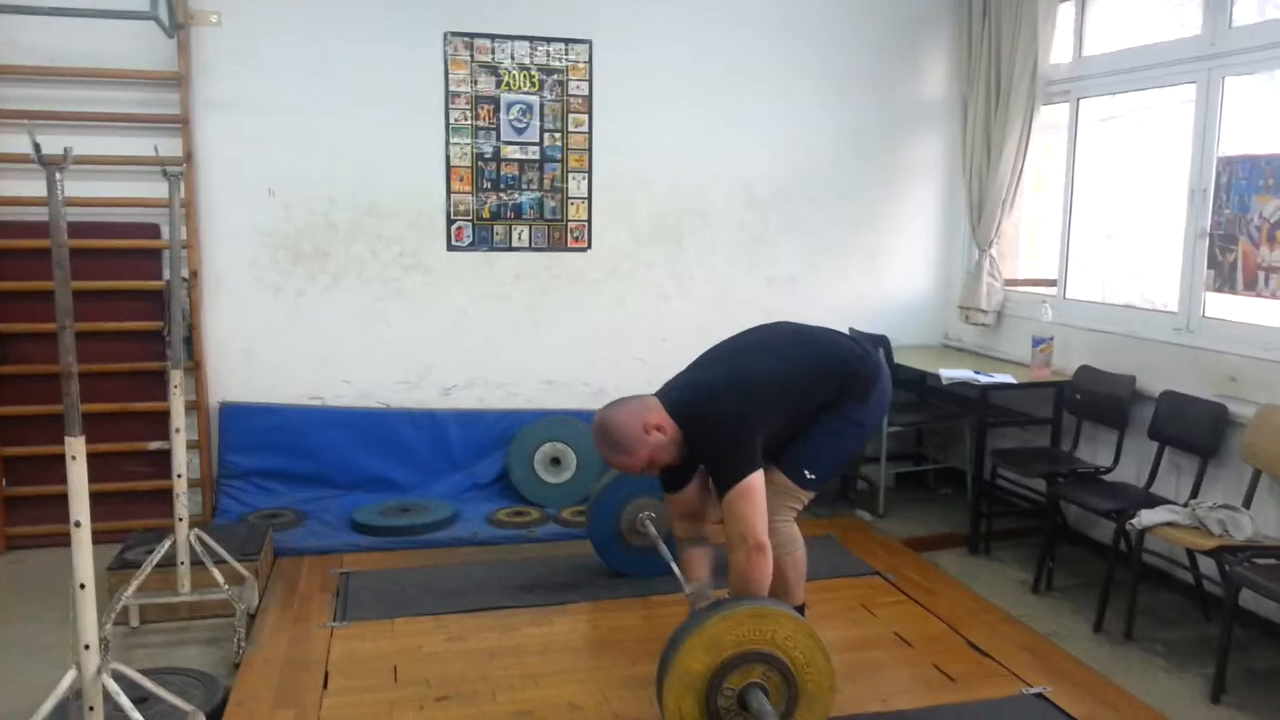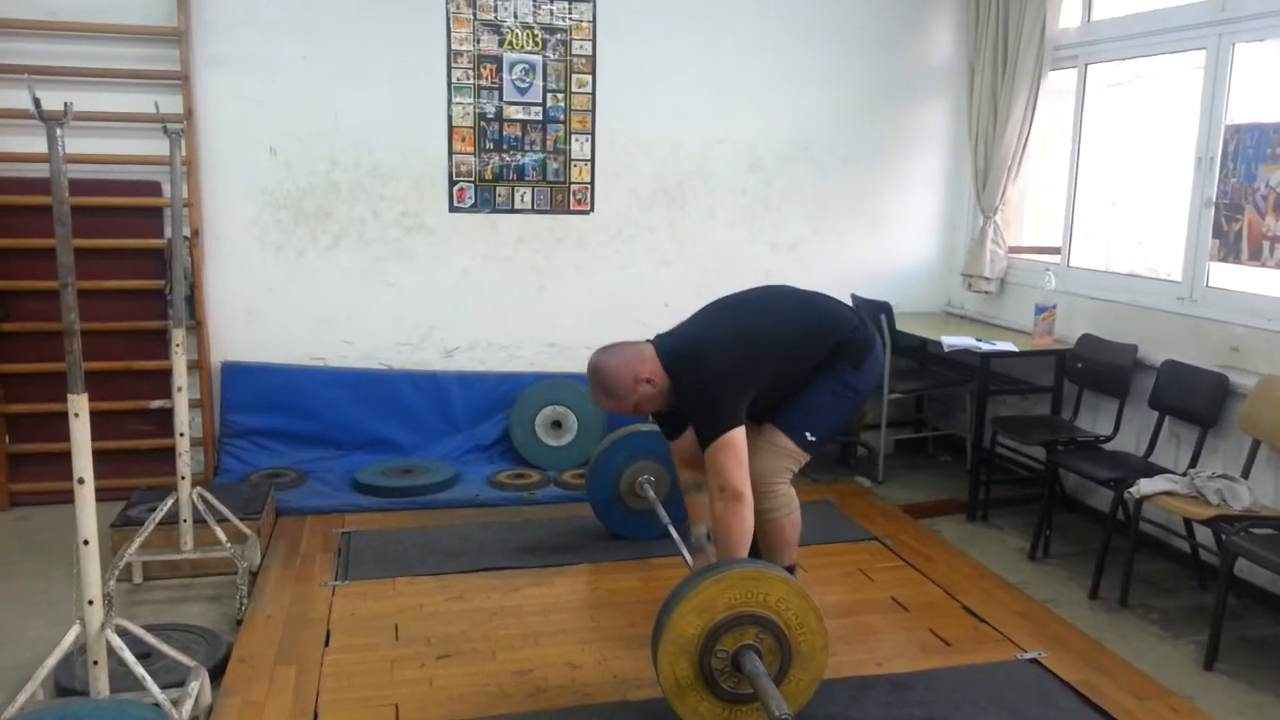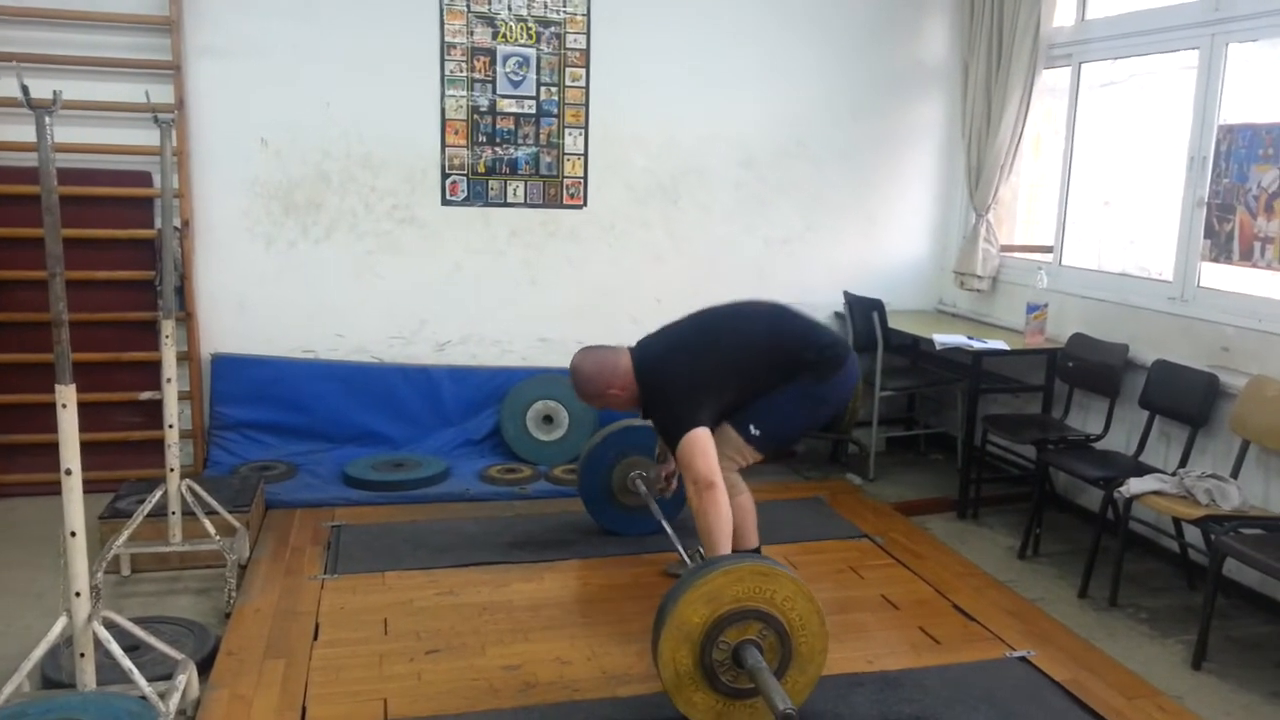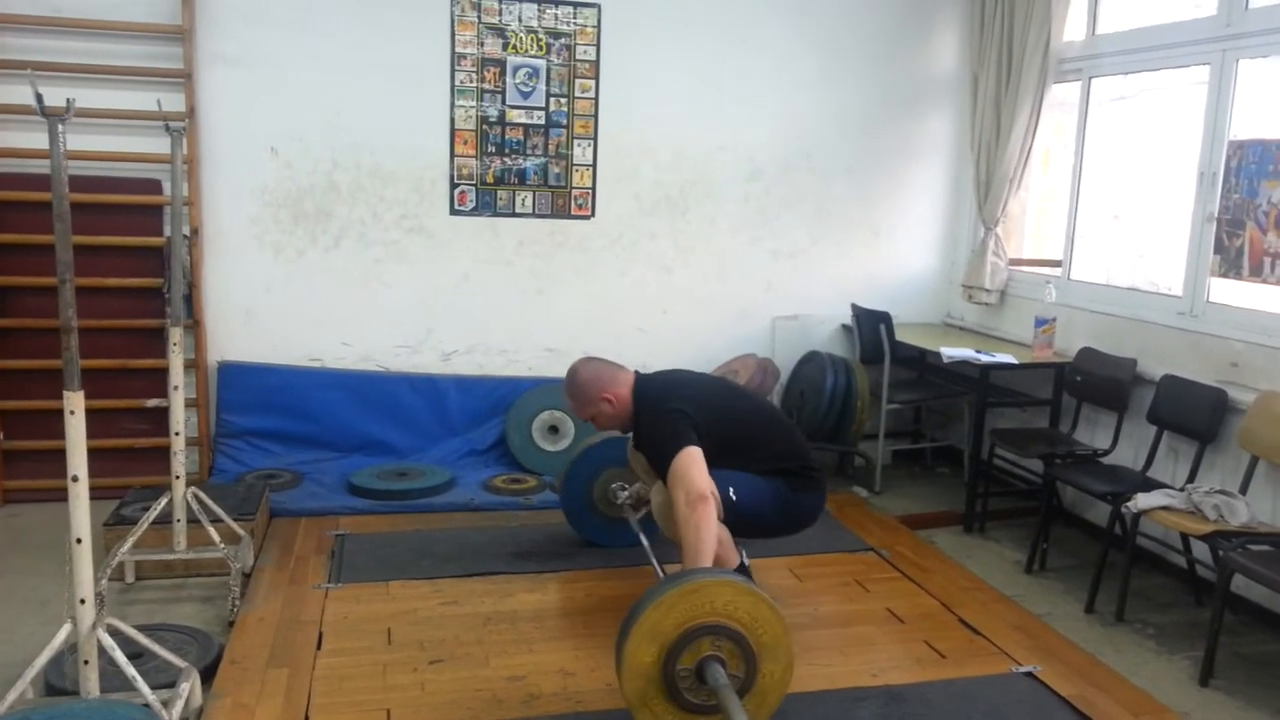
dt=0.7s
person 1, frame 1
left shoulder: (720, 428)
right shoulder: (670, 419)
left elbow: (751, 543)
right elbow: (690, 522)
right wrist: (701, 604)
left hip: (856, 386)
right hip: (802, 380)
left knee: (770, 511)
right knee: (738, 498)
person 1, frame 2
left shoulder: (708, 380)
right shoulder: (665, 361)
left elbow: (731, 493)
right elbow: (691, 466)
right wrist: (701, 543)
left hip: (848, 355)
right hip: (796, 354)
left knee: (765, 471)
right knee: (732, 462)
person 1, frame 3
left shoulder: (671, 387)
right shoulder: (647, 359)
left elbow: (705, 484)
right wrist: (667, 457)
left hip: (825, 370)
right hip: (806, 357)
left knee: (717, 465)
right knee: (705, 454)
right ankle: (720, 556)
person 1, frame 4
left shoulder: (663, 416)
right shoulder: (655, 390)
left elbow: (696, 500)
left hip: (794, 494)
left knee: (670, 499)
right knee: (641, 452)
right ankle: (729, 557)
